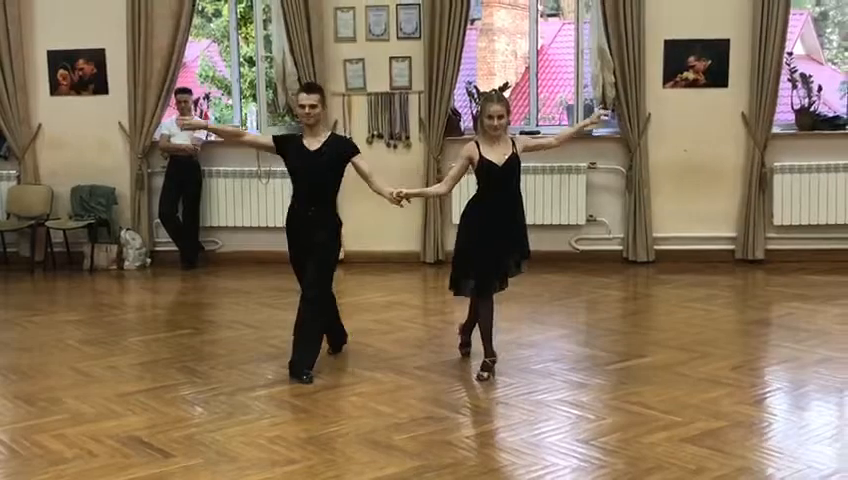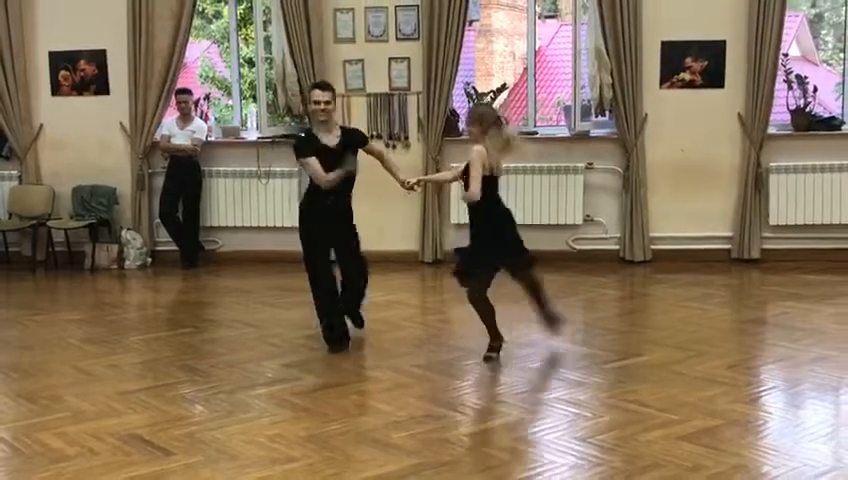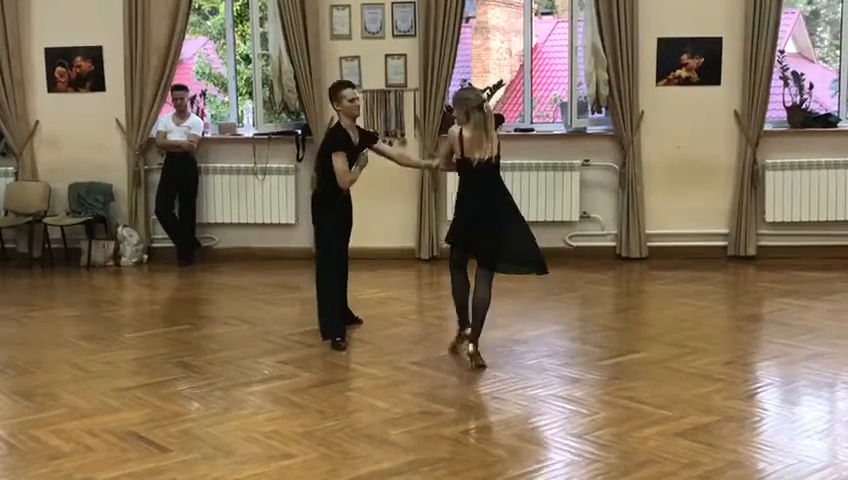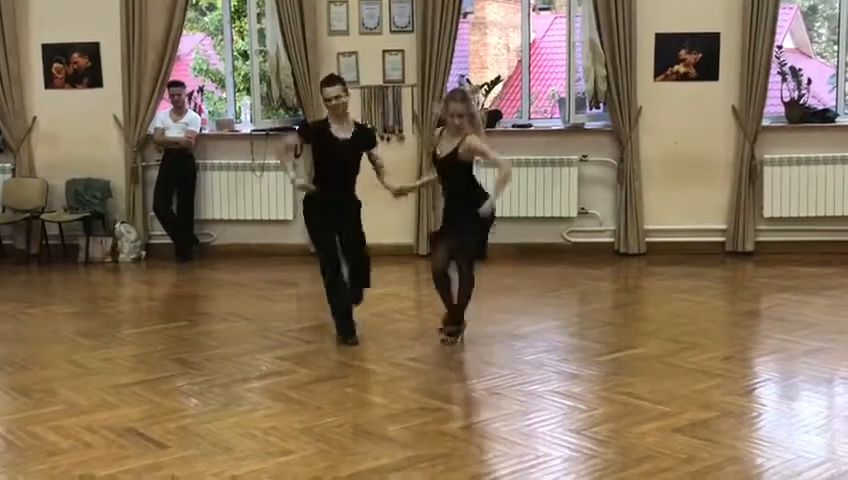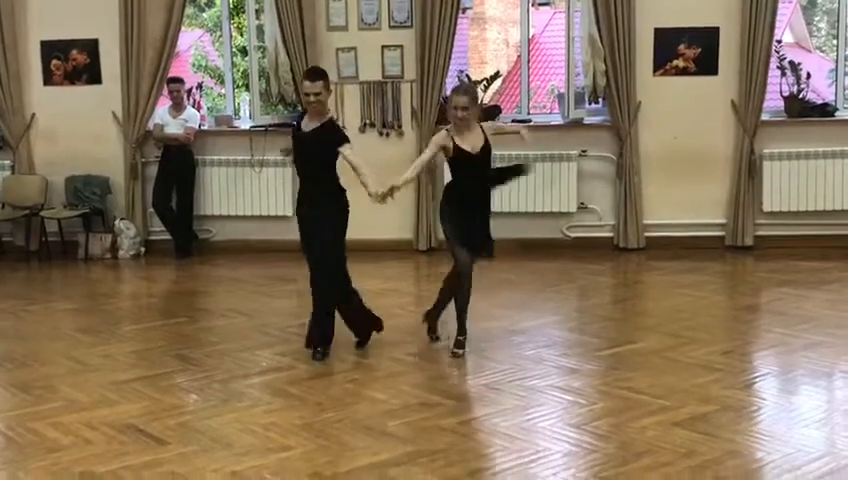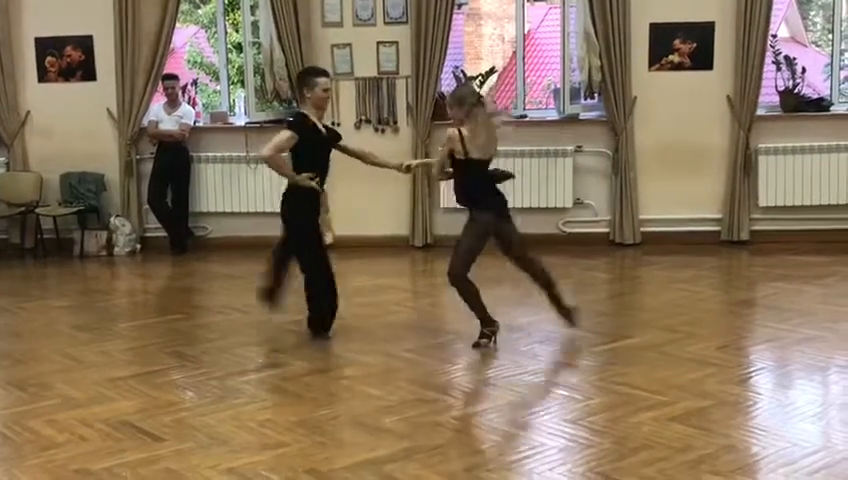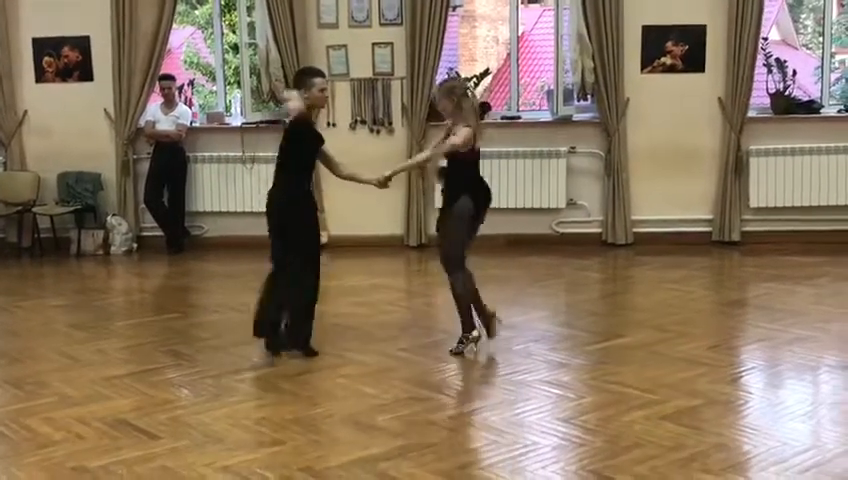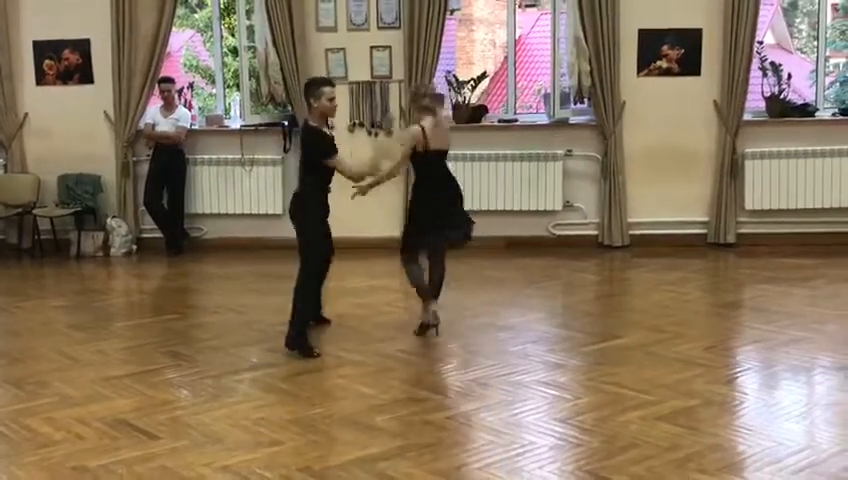
dt=0.5s
person 1, frame 1
left shoulder: (340, 145)
right shoulder: (287, 142)
left elbow: (369, 176)
right elbow: (243, 137)
left wrist: (386, 193)
right wrist: (204, 125)
left hip: (325, 225)
right hip: (297, 221)
left knee: (315, 289)
right knee: (314, 287)
left ankle: (302, 362)
right ankle: (335, 335)
person 1, frame 2
left shoulder: (352, 136)
right shoulder: (304, 144)
left elbow: (379, 155)
right elbow: (323, 181)
left wrist: (400, 179)
right wrist: (345, 170)
left hip: (342, 211)
right hip: (315, 214)
left knee: (355, 268)
right knee: (320, 274)
left ankle: (351, 308)
right ankle: (336, 334)
person 1, frame 3
left shoulder: (361, 134)
right shoulder: (336, 137)
left elbow: (395, 154)
right elbow: (345, 181)
left wrist: (427, 164)
right wrist: (361, 161)
left hip: (341, 205)
right hip: (328, 206)
left knee: (341, 260)
right knee: (330, 264)
left ankle: (341, 312)
right ankle: (334, 331)
person 1, frame 4
left shoulder: (363, 133)
right shoulder: (316, 130)
left elbow: (378, 164)
right elbow: (286, 146)
left wrist: (387, 182)
right wrist: (293, 175)
left hip: (347, 204)
right hip: (319, 206)
left knee: (358, 260)
right knee: (330, 265)
left ankle: (349, 302)
right ankle: (345, 326)
person 1, frame 5
left shoulder: (333, 128)
right shoulder: (301, 120)
left elbow: (354, 160)
left wrist: (371, 189)
left hip: (331, 203)
right hip: (307, 203)
left knee: (329, 269)
right knee: (327, 270)
left ankle: (320, 339)
right ankle: (365, 323)
person 1, frame 6
left shoulder: (324, 130)
right shoulder: (300, 124)
left elbow: (357, 153)
right elbow: (268, 154)
left wrist: (394, 166)
right wrist: (296, 179)
left hip: (309, 202)
right hip: (300, 204)
right knee: (317, 265)
right ankle: (319, 322)
person 1, frame 7
left shoulder: (312, 131)
right shoulder: (298, 122)
left elbow: (334, 166)
right elbow: (293, 111)
left wrist: (368, 180)
right wrist: (294, 103)
left hip: (299, 202)
right hip: (287, 202)
left knee: (301, 265)
right knee: (296, 266)
person 1, frame 8
left shoulder: (323, 128)
right shoulder: (315, 137)
left elbow: (333, 163)
right elbow: (350, 172)
left hip: (314, 204)
right hip: (308, 206)
left knee: (321, 256)
right knee: (313, 262)
left ankle: (311, 311)
right ankle: (297, 337)
person 2, frame 1
left shoulder: (519, 144)
right shoulder: (472, 149)
left elbow: (556, 140)
right elbow: (444, 186)
left wrist: (586, 123)
right wrist: (414, 193)
left hip: (509, 223)
right hip: (477, 223)
left knee: (488, 285)
right knee: (482, 286)
left ankle: (467, 329)
right ankle: (489, 355)
person 2, frame 2
left shoulder: (478, 151)
right shoulder: (490, 150)
left elbow: (474, 195)
right elbow: (457, 173)
left wrist: (464, 194)
right wrist: (423, 179)
left hip: (492, 227)
right hip: (494, 225)
left knee: (475, 290)
right knee: (522, 273)
left ankle: (495, 340)
right ankle: (547, 314)
person 2, frame 3
left shoulder: (455, 133)
right shoulder: (493, 136)
left elbow: (444, 163)
left hip: (470, 212)
right hip: (498, 211)
left knee: (458, 267)
right knee: (484, 277)
left ankle: (464, 327)
right ankle: (473, 341)
person 2, frame 4
left shoulder: (471, 141)
right shoulder: (440, 135)
left elbow: (505, 168)
left wrist: (491, 201)
right wrist: (412, 187)
left hip: (472, 209)
right hip: (455, 207)
left knee: (452, 266)
right knee: (439, 266)
left ankle: (455, 319)
right ankle: (454, 318)
person 2, frame 5
left shoulder: (487, 129)
right shoulder: (442, 138)
left elbow: (516, 130)
right elbow: (415, 169)
left wrist: (520, 131)
right wrist: (395, 186)
left hip: (479, 208)
right hip: (455, 208)
left knee: (462, 268)
right knee: (463, 267)
left ankle: (434, 313)
right ankle: (460, 332)
person 2, frame 6
left shoulder: (453, 135)
right shoulder: (486, 132)
left elbow: (438, 172)
left wrist: (450, 173)
right wrist: (422, 162)
left hip: (482, 209)
right hip: (493, 204)
left knee: (456, 273)
right knee: (523, 259)
left ankle: (488, 324)
right ankle: (561, 307)
person 2, frame 7
left shoulder: (467, 130)
right shoulder: (452, 126)
left elbow: (441, 151)
right elbow: (431, 155)
right wrist: (395, 171)
left hip: (467, 198)
right hip: (459, 197)
left knee: (454, 261)
right knee: (454, 261)
left ankle: (468, 330)
right ankle: (483, 315)
person 2, frame 8
left shoulder: (414, 131)
right shoulder: (443, 125)
left elbow: (395, 170)
left wrist: (368, 185)
left hip: (428, 197)
right hip: (447, 195)
left knee: (410, 255)
right knee: (436, 257)
left ankle: (428, 306)
right ankle: (428, 312)
person 3, frame 1
right shoulder: (168, 123)
left elbow: (194, 150)
right elbow: (162, 145)
left wrist: (172, 148)
right wrist: (183, 146)
left hip: (191, 169)
right hip: (173, 168)
left knee: (190, 213)
right knee: (165, 212)
left ankle: (190, 255)
right ankle: (191, 247)
person 3, frame 2
left shoulder: (200, 125)
right shoulder: (168, 123)
left elbow: (194, 151)
right elbow: (162, 146)
left wrist: (172, 148)
right wrist: (183, 147)
left hip: (191, 169)
right hip: (174, 168)
left knee: (190, 213)
right knee: (165, 212)
left ankle: (190, 254)
right ankle: (190, 246)
person 3, frame 3
left shoulder: (196, 121)
right shoulder: (164, 119)
left elbow: (190, 147)
right elbow: (158, 142)
left wrist: (169, 144)
right wrist: (179, 143)
left hip: (187, 165)
right hip: (170, 164)
left knee: (187, 210)
right knee: (162, 208)
left ankle: (186, 251)
right ankle: (187, 243)
person 3, frame 4
left shoulder: (193, 117)
right shoulder: (162, 116)
left elbow: (188, 143)
right elbow: (156, 139)
left wrist: (167, 141)
right wrist: (178, 139)
left hip: (185, 161)
right hip: (168, 161)
left knee: (185, 206)
right knee: (160, 205)
left ankle: (184, 247)
right ankle: (185, 240)
person 3, frame 5
left shoulder: (192, 114)
right shoulder: (161, 112)
left elbow: (187, 139)
right elbow: (155, 135)
left wrist: (165, 137)
right wrist: (176, 136)
left hip: (184, 158)
right hip: (167, 157)
left knee: (184, 202)
right knee: (159, 201)
left ankle: (184, 243)
right ankle: (185, 236)
person 3, frame 6
left shoulder: (187, 110)
right shoulder: (156, 108)
left elbow: (182, 136)
right elbow: (150, 132)
left wrist: (160, 134)
right wrist: (172, 132)
left hip: (179, 154)
right hip: (162, 154)
left knee: (179, 199)
right knee: (154, 198)
left ankle: (179, 239)
right ankle: (180, 233)
person 3, frame 7
left shoulder: (184, 110)
right shoulder: (153, 108)
left elbow: (179, 136)
right elbow: (147, 132)
left wrist: (157, 135)
right wrist: (168, 132)
left hip: (176, 155)
right hip: (158, 154)
left knee: (176, 198)
right knee: (150, 198)
left ankle: (175, 239)
right ankle: (177, 232)
person 3, frame 8
left shoulder: (183, 113)
right shoulder: (153, 111)
left elbow: (178, 138)
right elbow: (146, 134)
left wrist: (156, 138)
right wrist: (168, 134)
left hip: (175, 157)
right hip: (158, 157)
left knee: (175, 200)
right knee: (150, 200)
left ankle: (174, 240)
right ankle: (176, 234)
